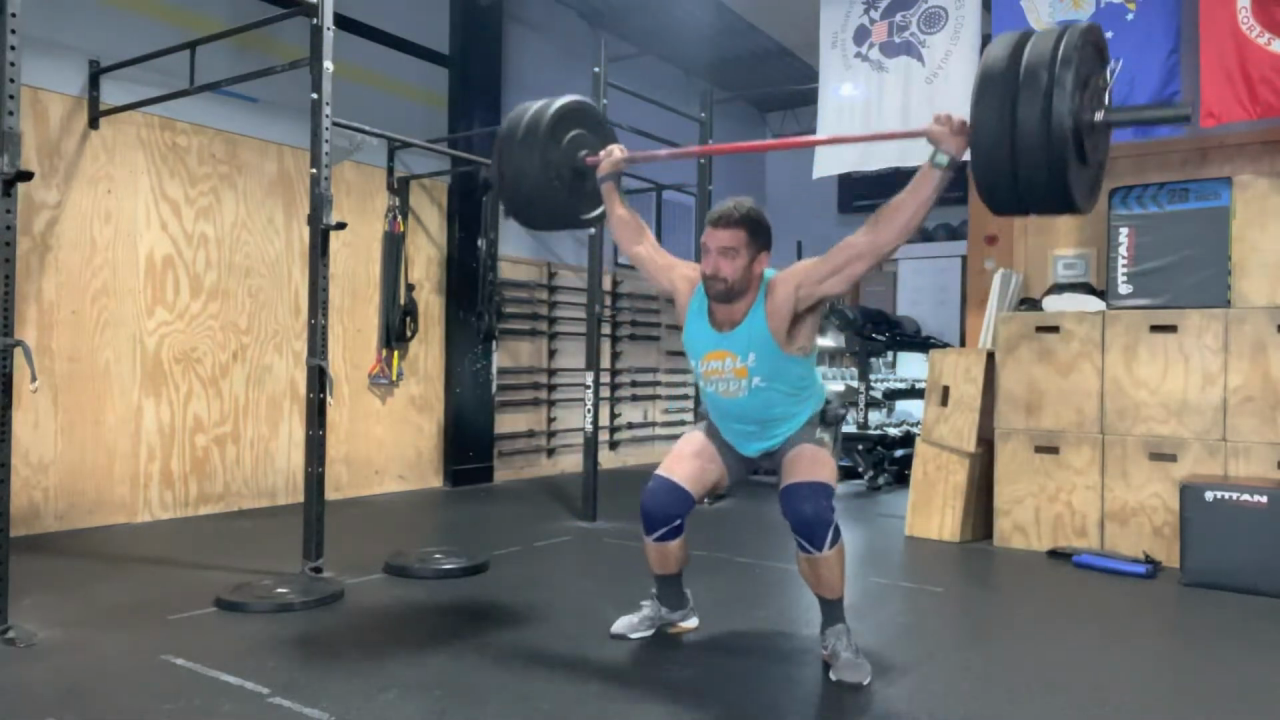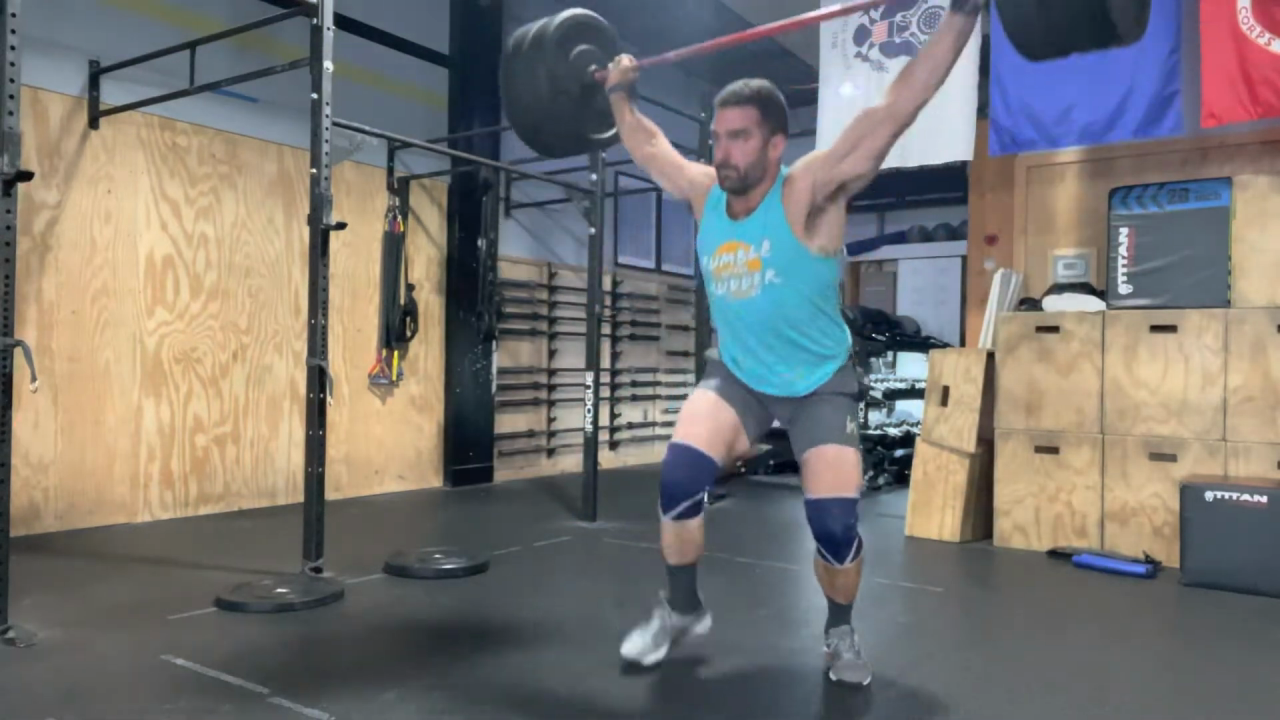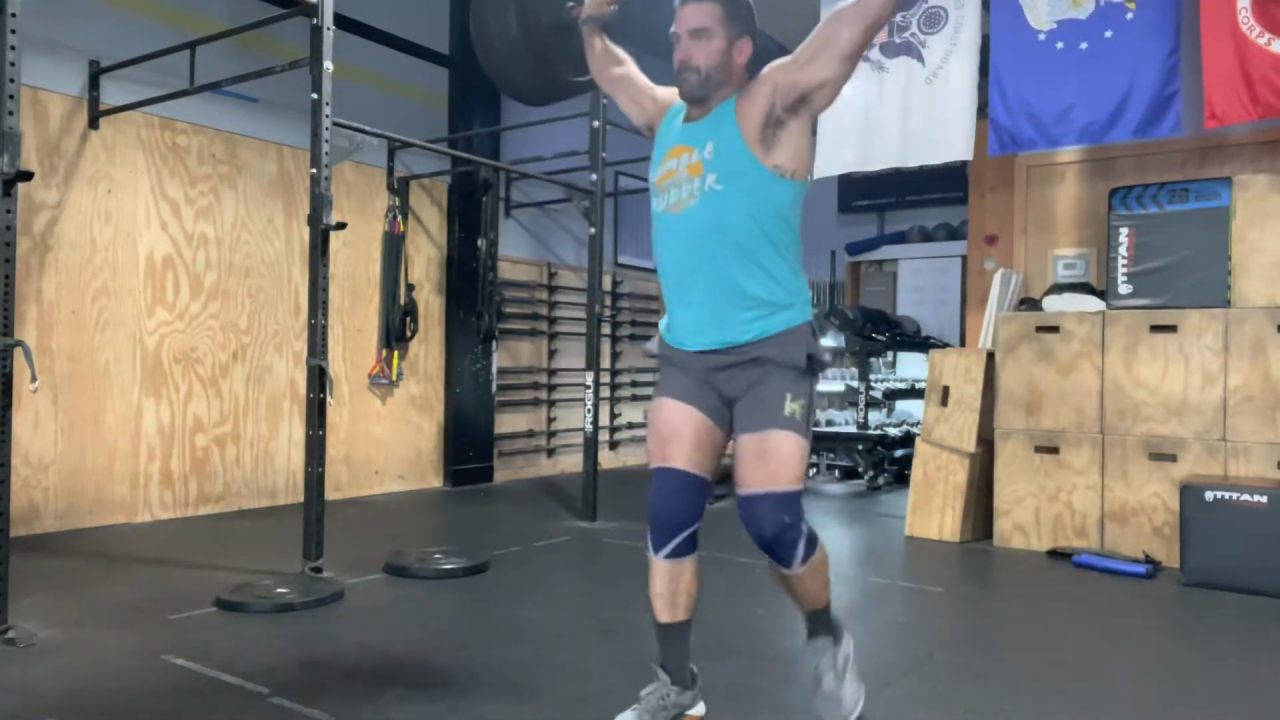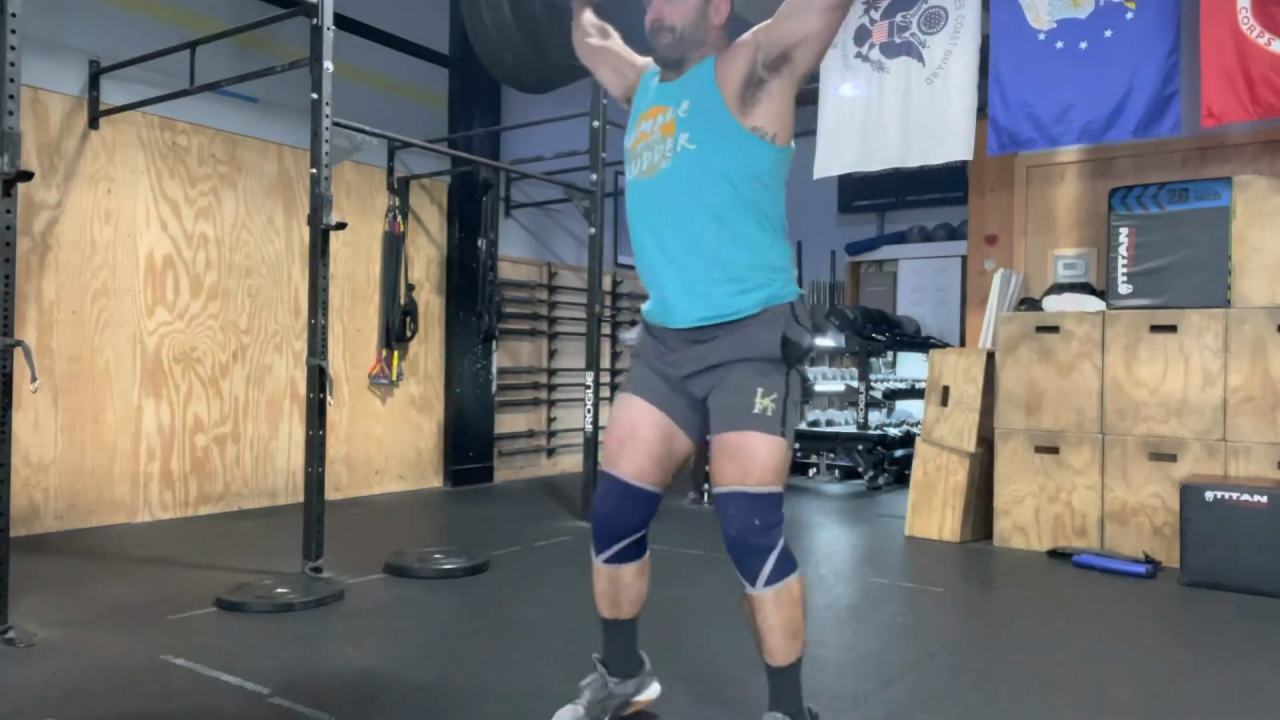
dt=0.4s
person 1, frame 1
left shoulder: (787, 298)
right shoulder: (688, 291)
left elbow: (877, 239)
right elbow: (637, 242)
left wrist: (944, 159)
right wrist: (609, 184)
left hip: (796, 426)
right hip: (724, 430)
left knee: (808, 512)
right knee: (660, 503)
left ankle: (835, 634)
right ankle: (670, 605)
person 1, frame 2
left shoulder: (809, 191)
right shoulder: (705, 190)
left elbow: (896, 112)
right elbow: (646, 145)
right wrist: (621, 91)
left hip: (819, 382)
right hip: (736, 376)
left knee: (833, 519)
right knee: (682, 476)
left ankle: (840, 633)
right ankle: (680, 609)
person 1, frame 3
left shoulder: (772, 105)
right shoulder: (666, 114)
right elbow: (612, 73)
left hip: (770, 348)
right hip: (686, 351)
left knee: (772, 518)
right knee: (671, 513)
left ankle: (827, 635)
person 1, frame 4
left shoulder: (752, 68)
right shoulder: (645, 86)
left hip: (748, 334)
right hip: (664, 341)
left knee: (749, 526)
right knee: (614, 516)
